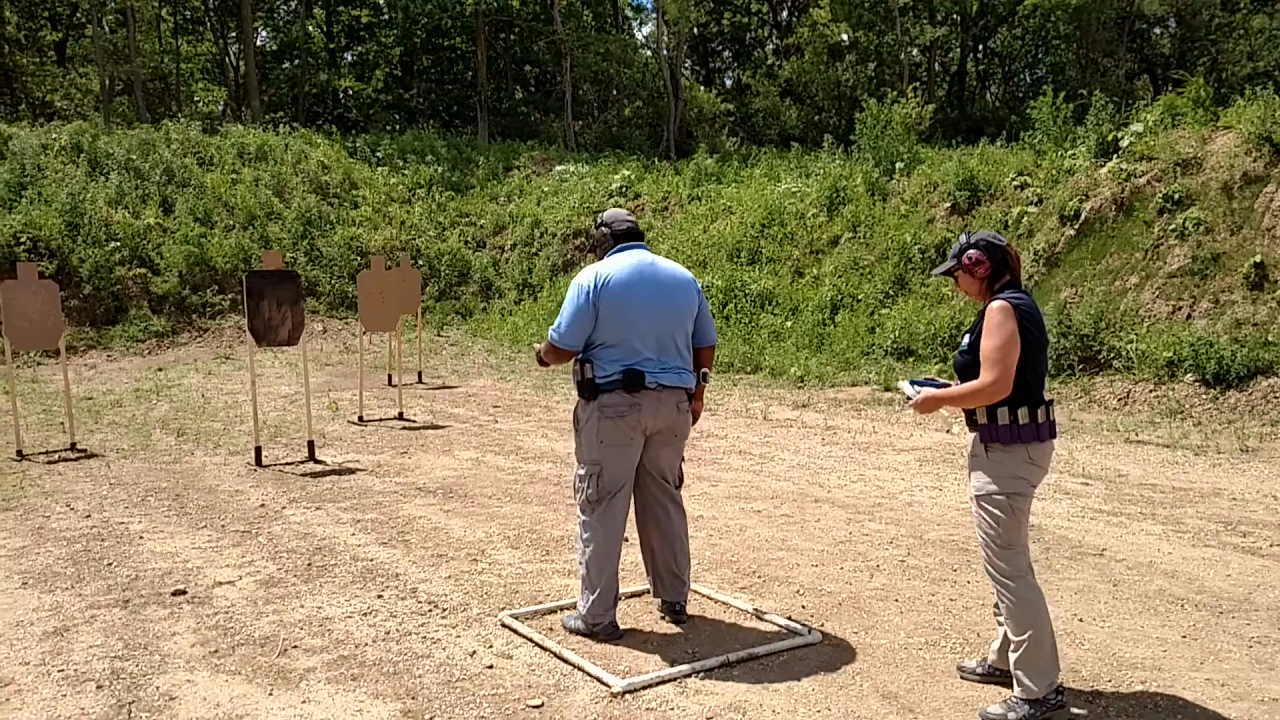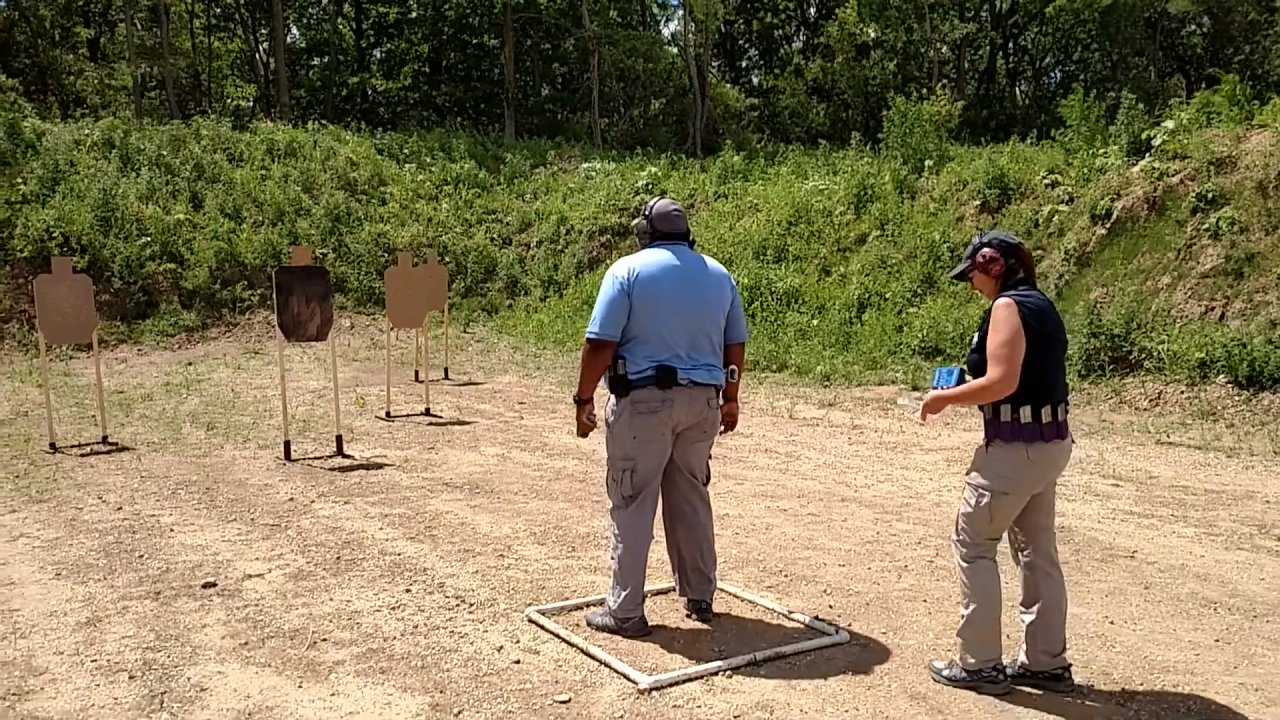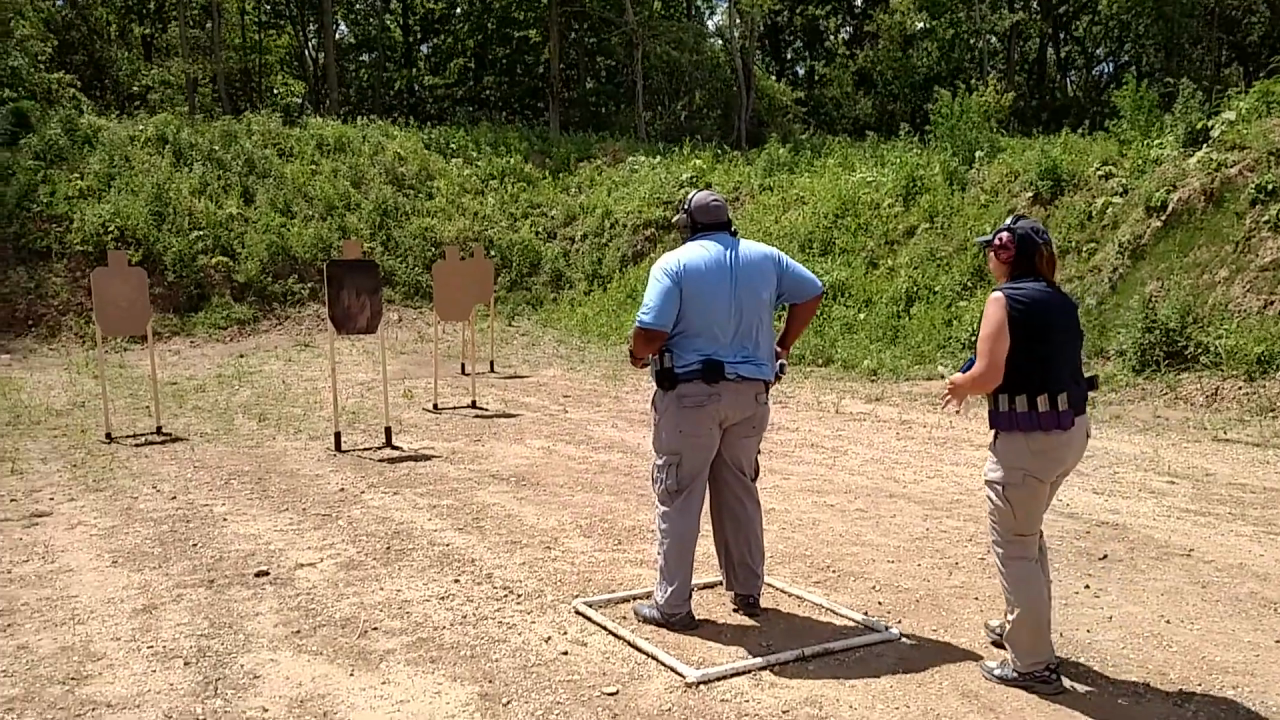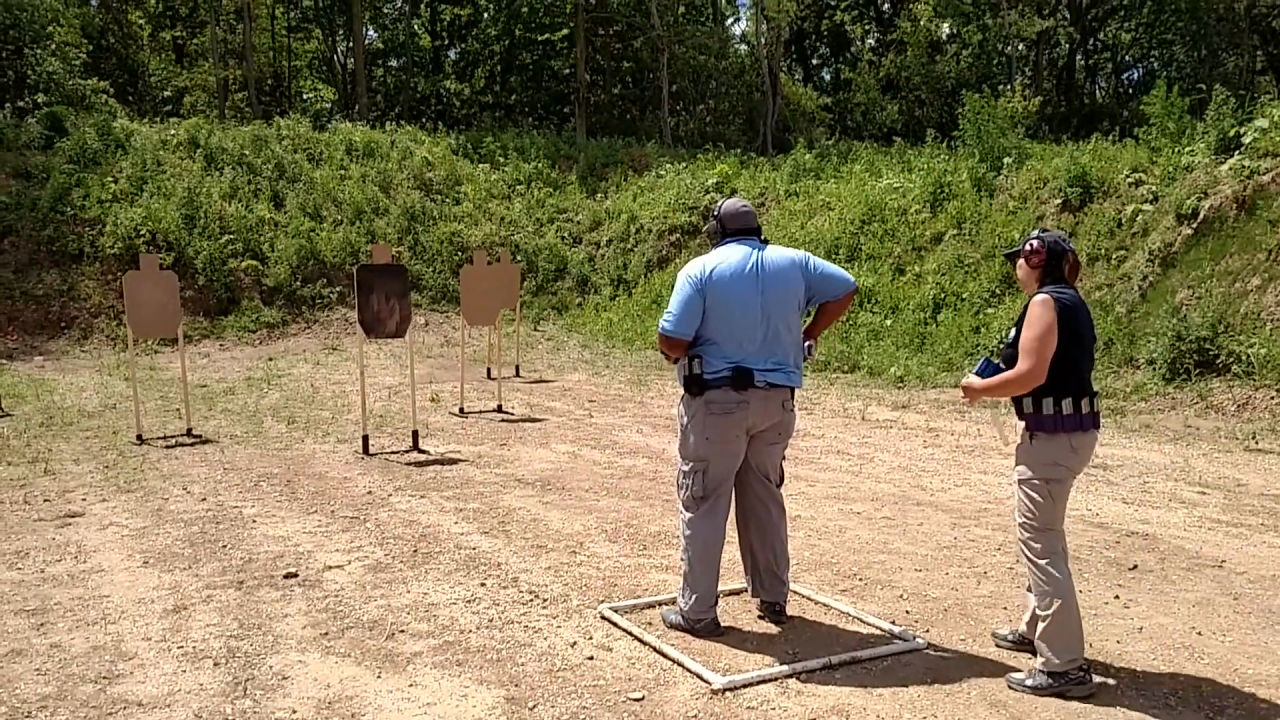
dt=0.7s
person 1, frame 1
left shoulder: (1001, 309)
right shoulder: (1015, 306)
left elbow: (994, 386)
left wrist: (936, 399)
right wrist: (950, 392)
left hip: (1007, 447)
right hip: (1010, 444)
left knee: (1005, 565)
right knee: (1007, 557)
right ankle: (1009, 659)
person 1, frame 2
left shoulder: (1008, 306)
right shoulder: (1041, 305)
left elbow: (1001, 383)
left wrist: (945, 397)
right wrist: (966, 387)
left hip: (1016, 446)
right hip: (1048, 441)
left knee: (973, 546)
right knee: (1036, 551)
left ankle: (981, 664)
right ankle: (1046, 662)
person 1, frame 3
left shoulder: (1005, 299)
right shoulder: (1059, 300)
left elbow: (987, 377)
left wrist: (958, 384)
right wrist: (970, 384)
left hip: (1027, 436)
right hip: (1069, 429)
left knee: (1014, 547)
right knee: (1026, 534)
left ankle: (1033, 664)
right ankle: (1022, 629)
person 1, frame 4
left shoulder: (1045, 301)
right shoulder: (1066, 301)
left elbow: (1031, 375)
left wrist: (981, 388)
right wrist: (997, 382)
left hip: (1053, 435)
right hip: (1061, 431)
left knee: (1039, 543)
right knee: (1044, 537)
left ankle: (1064, 666)
right ankle: (1037, 629)
person 2, frame 1
left shoulder: (594, 277)
right shoulder: (683, 277)
left elbow: (561, 348)
right elbow: (705, 345)
left wrist: (542, 354)
right wrist: (696, 394)
left hip: (612, 405)
right hip: (671, 403)
left knee: (601, 509)
right knee: (664, 501)
left ankle: (597, 615)
right ankle: (674, 599)
person 2, frame 2
left shoulder: (627, 270)
right shoulder: (718, 275)
left elbow: (600, 344)
right elbow: (735, 345)
left wrist: (584, 400)
right wrist: (730, 399)
left hip: (644, 400)
right hip: (702, 399)
left knee: (632, 505)
right knee: (691, 498)
left ankle: (625, 611)
right ankle: (700, 597)
person 2, frame 3
left shoulder: (674, 263)
right shoulder: (764, 257)
left elbow: (651, 331)
right elbow: (811, 292)
left wrist: (638, 354)
right wrist: (783, 346)
left hip: (692, 394)
right hip: (750, 393)
left knee: (678, 499)
right knee: (740, 493)
left ankle: (672, 605)
right ankle: (748, 592)
person 2, frame 4
left shoulder: (701, 269)
right shoulder: (793, 262)
left elbow: (672, 339)
right elbow: (846, 287)
left wrist: (675, 355)
right wrist: (811, 332)
left hip: (717, 400)
right hip: (776, 400)
left knee: (703, 506)
right knee: (765, 499)
left ankle: (697, 611)
right ankle: (773, 599)
